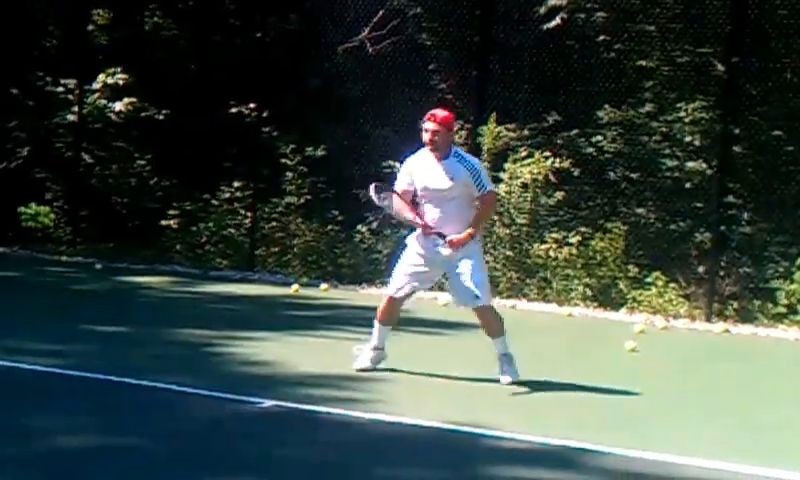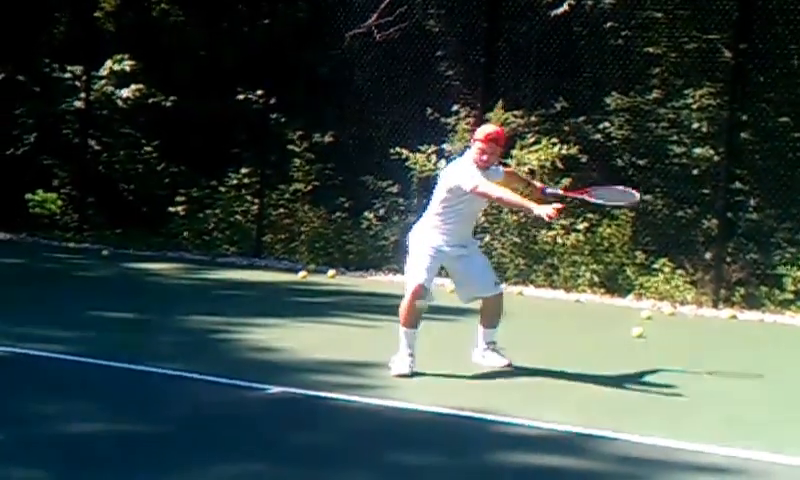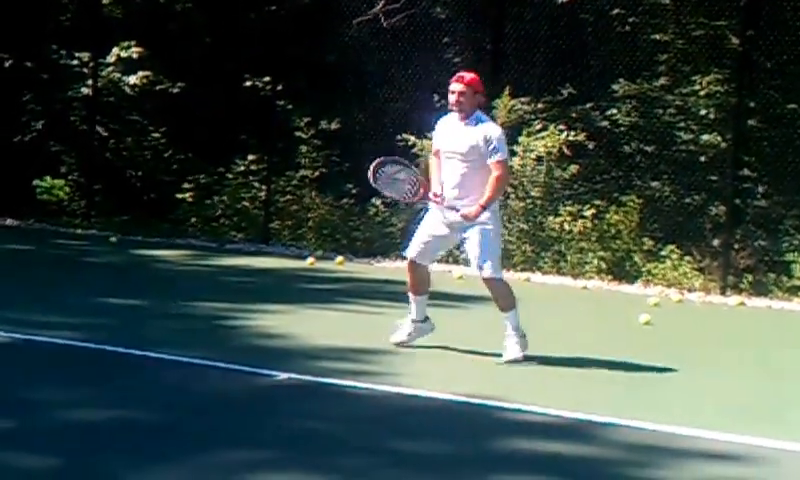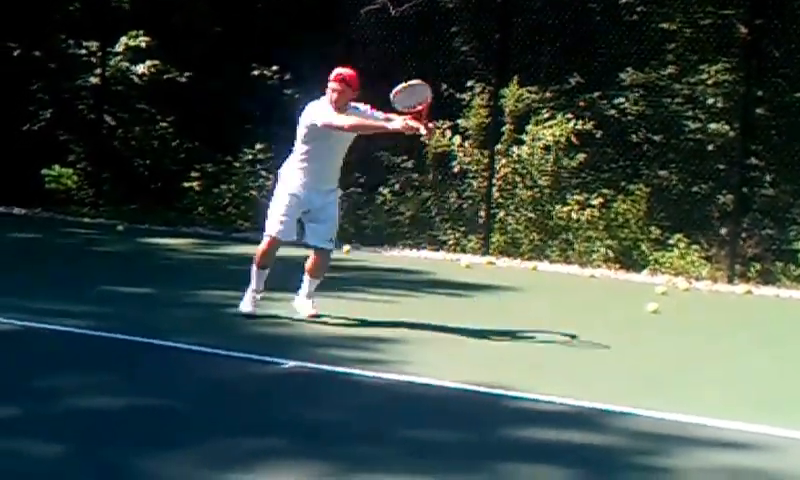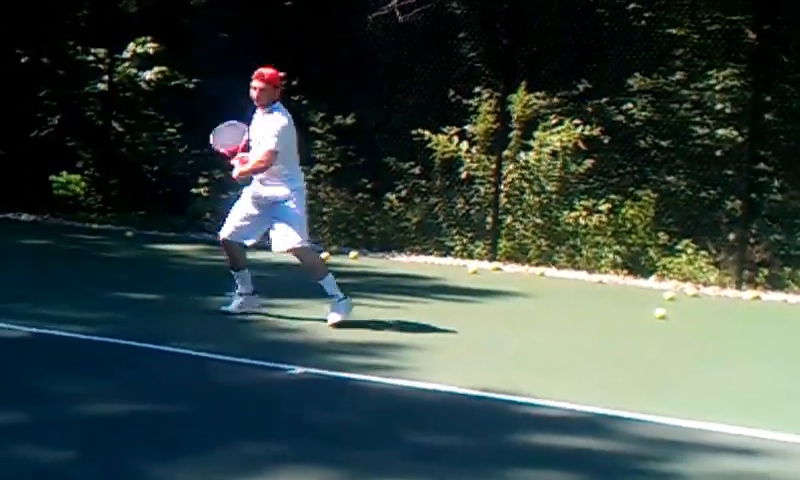
dt=1s
person 1, frame 1
left shoulder: (470, 166)
right shoulder: (413, 163)
left elbow: (488, 204)
right elbow: (399, 199)
left wrist: (470, 235)
right wrist: (417, 218)
left hip: (461, 246)
right hip: (424, 243)
left knee: (482, 305)
right knee: (393, 295)
left ankle: (504, 357)
right ankle: (375, 349)
person 1, frame 2
left shoulder: (488, 169)
right shoulder: (461, 170)
left elbow: (506, 174)
right elbow: (495, 193)
left wrist: (531, 183)
right wrist: (536, 207)
left hip: (463, 244)
right hip: (429, 240)
left knee: (493, 294)
right knee: (416, 290)
left ankle: (485, 348)
right ankle: (405, 354)
person 1, frame 3
left shoulder: (489, 131)
right shoulder: (443, 124)
left elbow: (500, 173)
left wrist: (482, 206)
right wrist: (435, 186)
left hip: (479, 214)
right hip: (444, 209)
left knee: (492, 274)
right knee: (415, 261)
left ankle: (515, 335)
right ankle: (418, 321)
person 1, frame 4
left shoulder: (358, 110)
right shoulder: (316, 110)
left elbow: (388, 118)
right elbow: (346, 124)
left wrist: (415, 122)
right wrist: (389, 125)
left hip: (326, 191)
right hip: (296, 185)
left knee: (322, 250)
right knee: (274, 237)
left ankle: (305, 296)
right ankle: (254, 292)
person 1, frame 5
left shoulder: (279, 121)
right shoulder: (259, 113)
left elbow: (264, 162)
left wrist: (240, 170)
right wrist: (243, 153)
left hip: (286, 193)
right hip: (259, 191)
left knee: (297, 247)
right knee: (228, 238)
left ankle: (338, 299)
right ankle: (246, 294)
